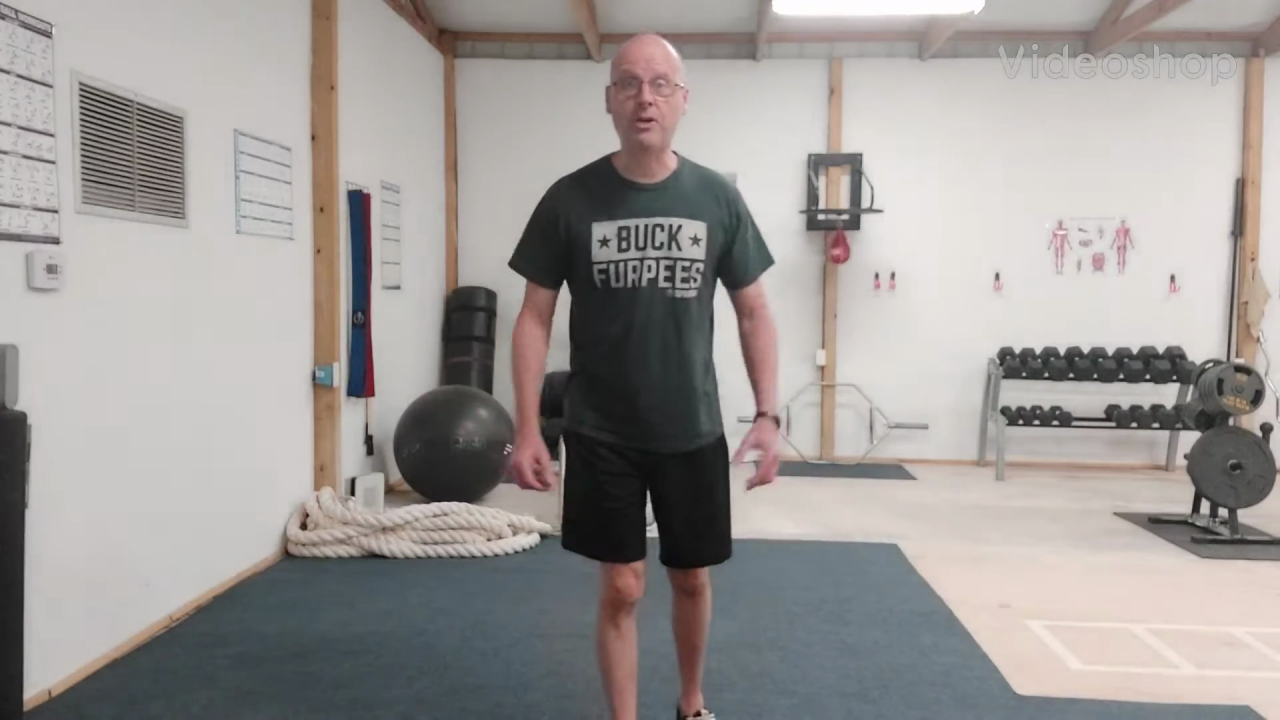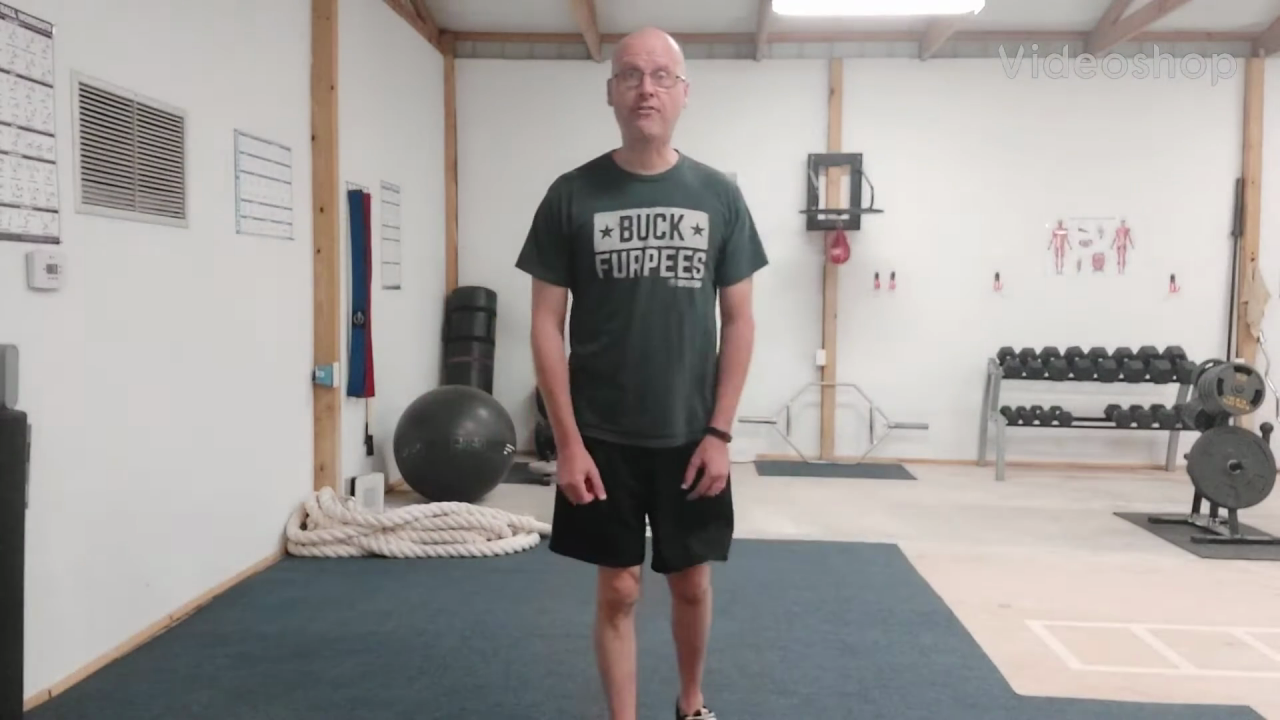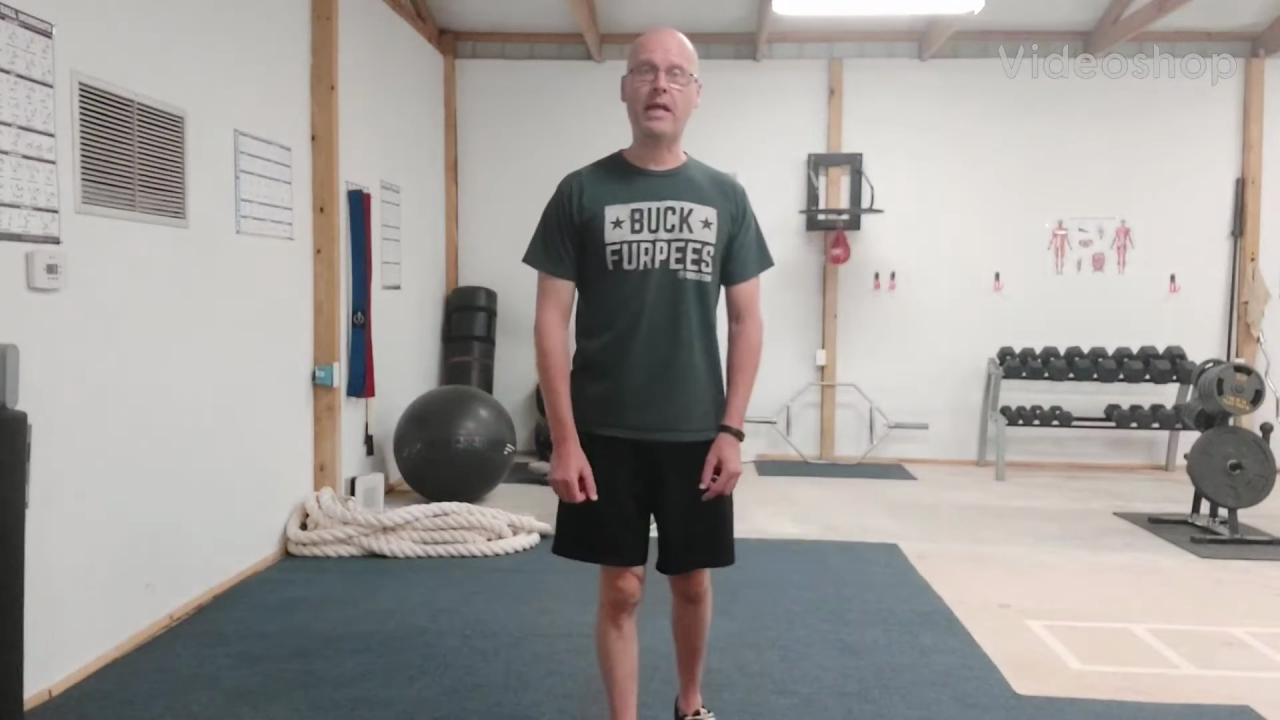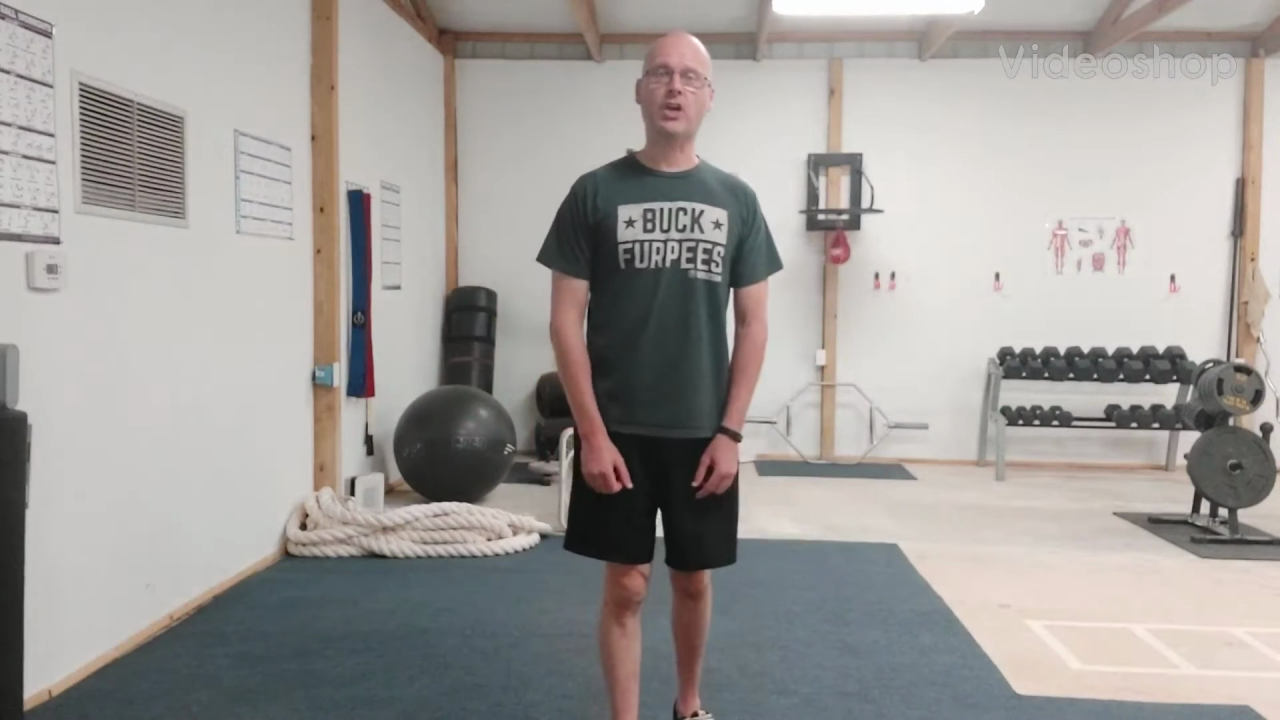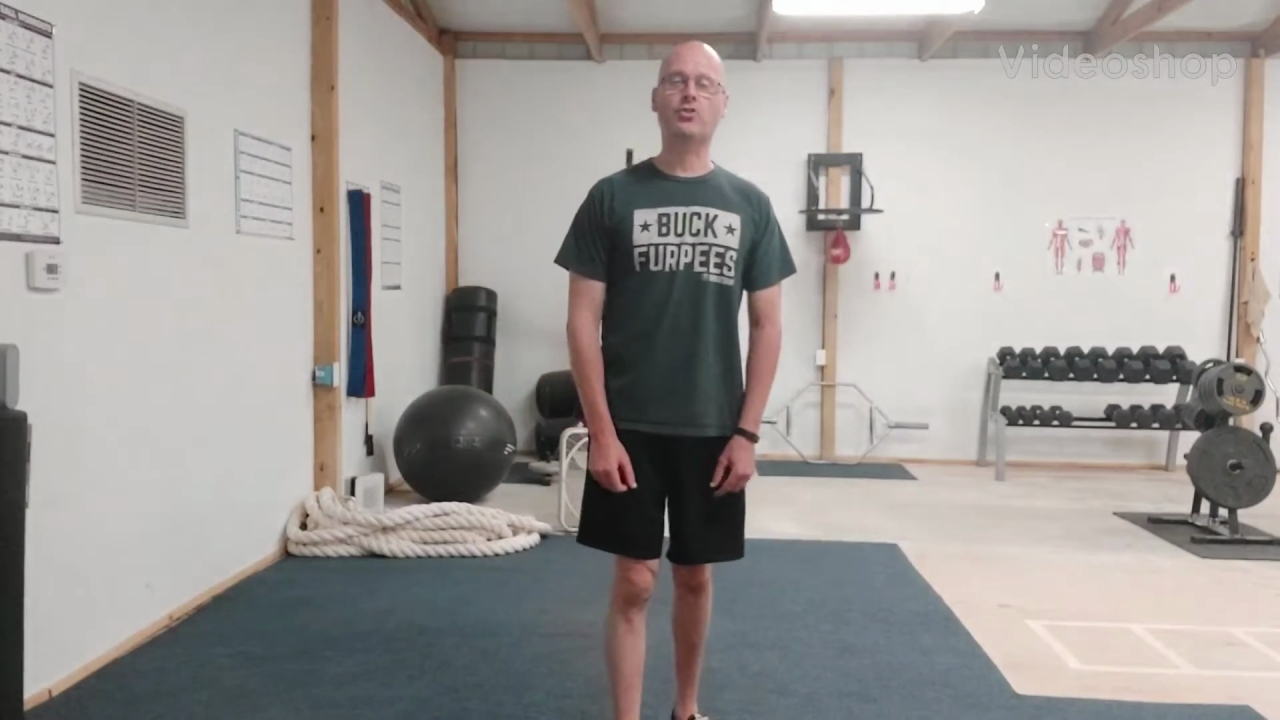
dt=0.3s
person 1, frame 1
left shoulder: (718, 198)
right shoulder: (569, 200)
left elbow: (753, 314)
right elbow: (535, 318)
left wrist: (767, 415)
right wrist: (528, 428)
left hip: (694, 434)
right hip: (601, 437)
left knee: (692, 580)
right knee: (621, 588)
person 1, frame 2
left shoulder: (718, 195)
right shoulder: (571, 196)
left elbow: (738, 321)
right elbow: (547, 325)
left wrist: (719, 433)
right wrist: (569, 442)
left hip: (689, 435)
right hip: (602, 436)
left knee: (692, 583)
right knee: (618, 590)
person 1, frame 3
left shoulder: (725, 196)
right shoulder: (581, 192)
left elbow: (745, 321)
right elbow: (551, 320)
left wrist: (731, 430)
right wrist: (565, 439)
left hip: (696, 434)
right hip: (606, 433)
left knee: (692, 582)
right knee: (620, 588)
person 1, frame 4
left shoulder: (736, 199)
right shoulder: (595, 192)
left elbow: (752, 323)
right elbow: (567, 319)
left wrist: (730, 431)
right wrist: (593, 432)
left hip: (702, 432)
right hip: (618, 431)
left knee: (693, 580)
right knee: (625, 586)
person 1, frame 5
left shoulder: (749, 204)
right shoulder: (612, 197)
left elbow: (766, 324)
right elbow: (583, 320)
left wrist: (747, 431)
right wrist: (601, 430)
left hip: (712, 429)
right hip: (630, 428)
left knee: (695, 576)
right knee: (634, 582)
